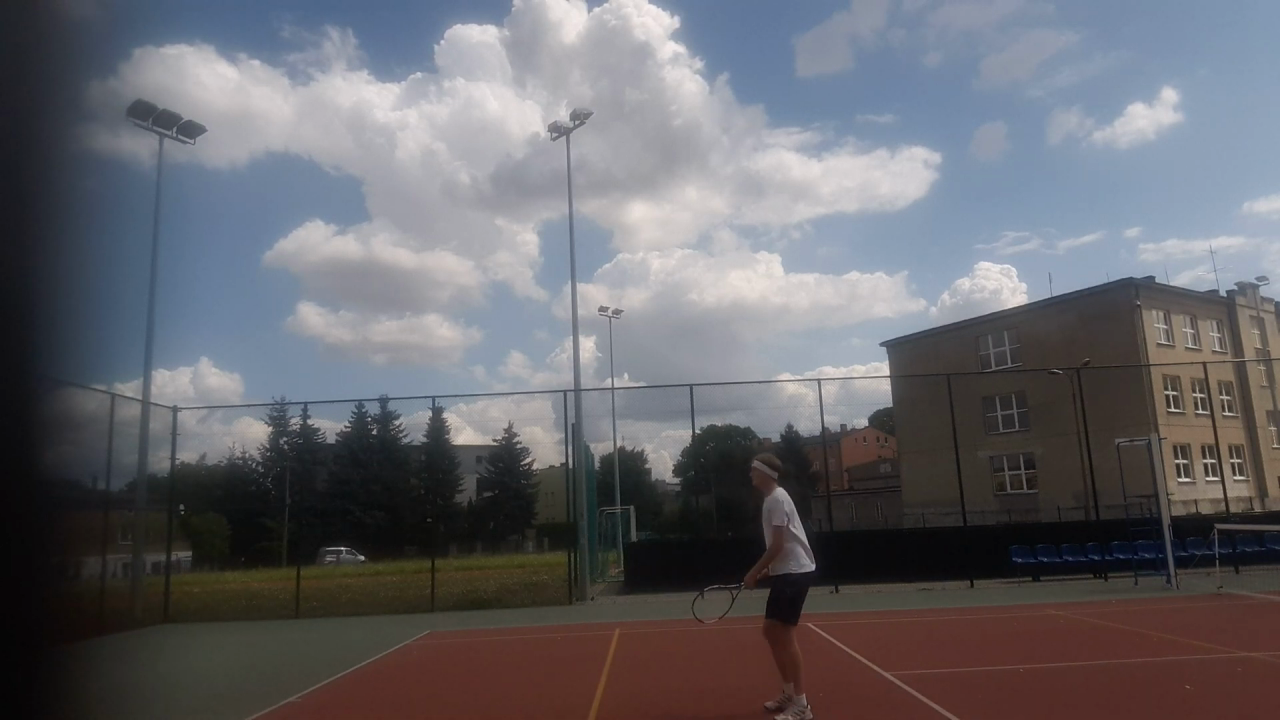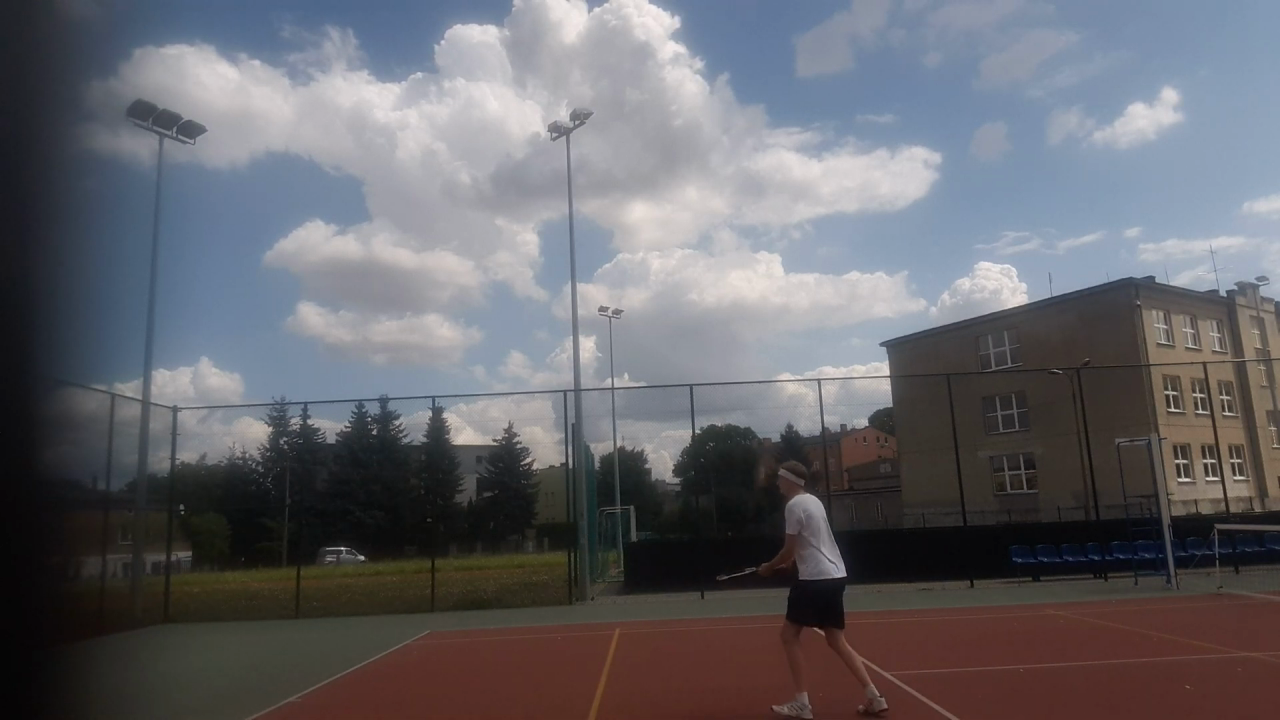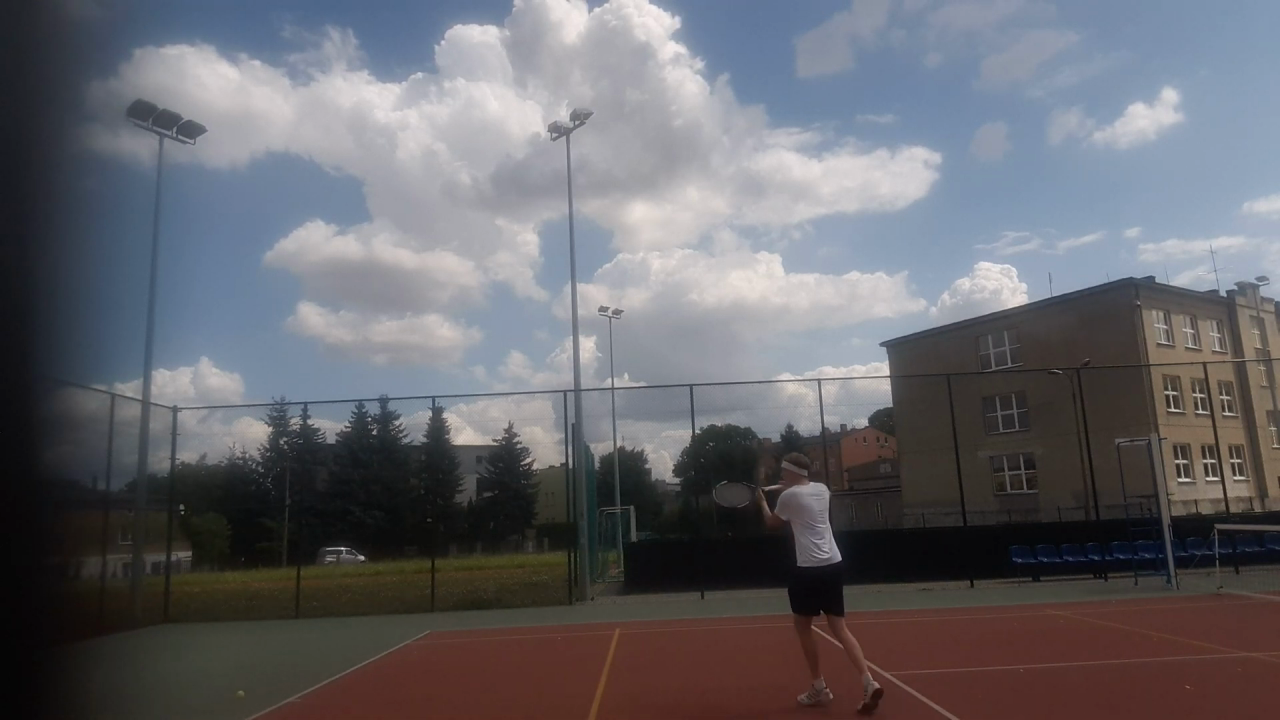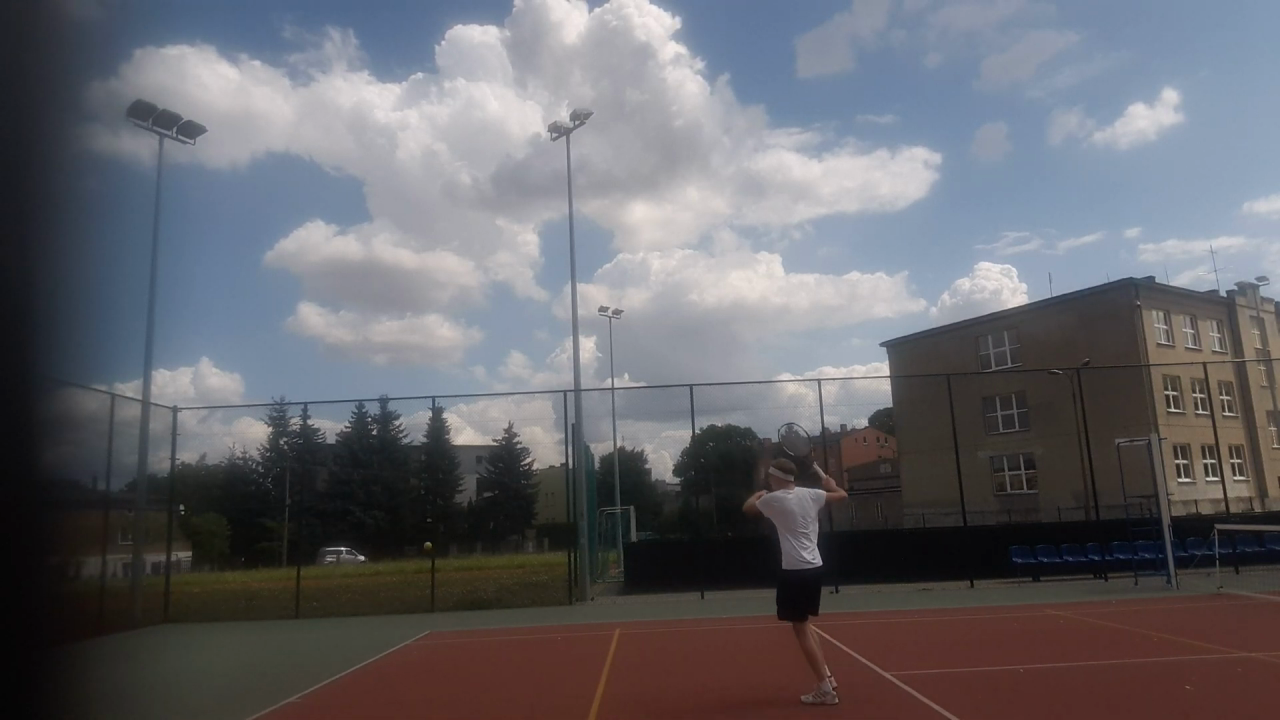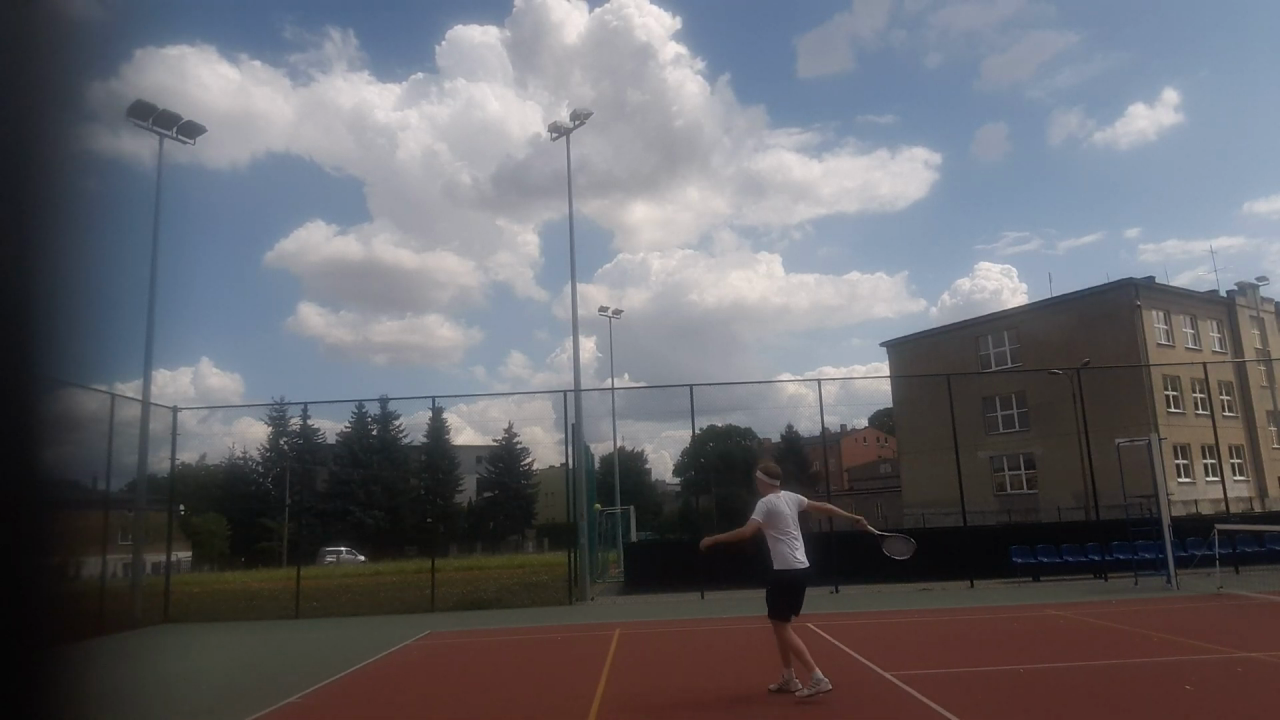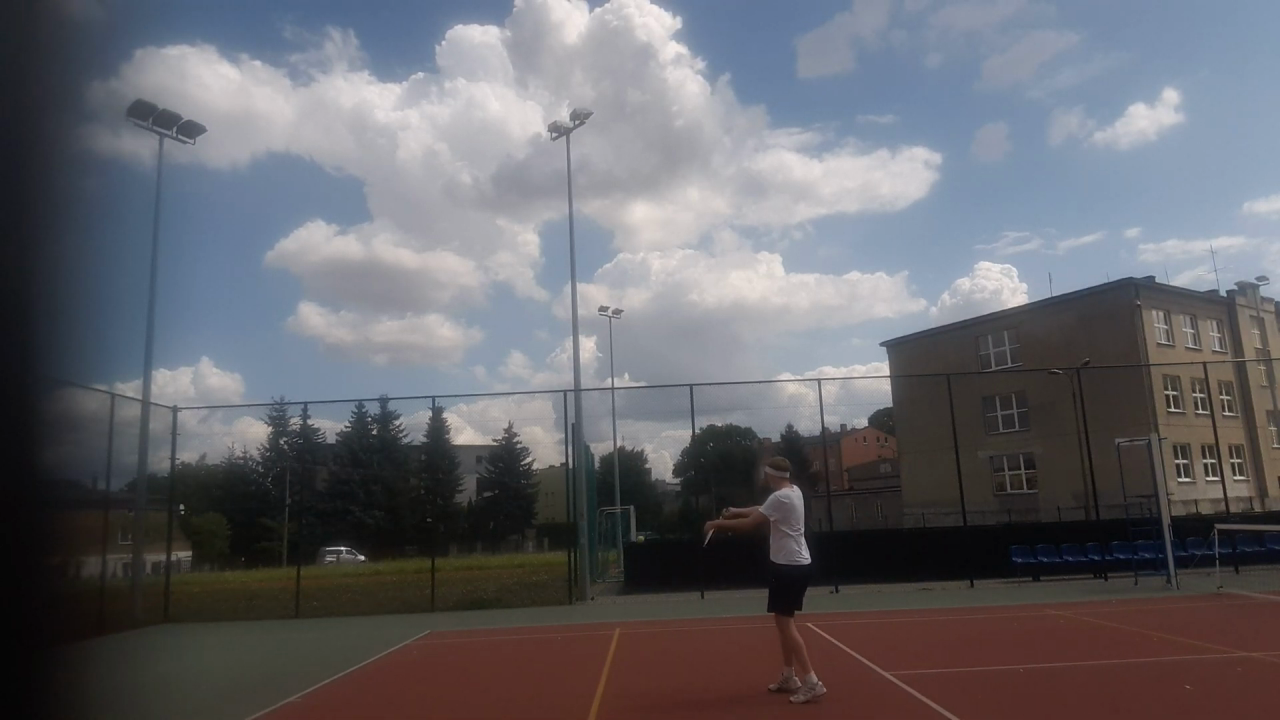
dt=0.3s
person 1, frame 1
left shoulder: (775, 500)
right shoulder: (773, 497)
left elbow: (778, 544)
left wrist: (756, 572)
right wrist: (763, 569)
left hip: (793, 573)
right hip: (788, 572)
left knee: (782, 634)
right knee: (771, 631)
right ankle: (788, 691)
person 1, frame 2
left shoulder: (794, 505)
right shoulder: (812, 501)
left elbow: (790, 550)
left wrist: (769, 567)
right wrist: (783, 565)
left hip: (815, 580)
right hip: (835, 576)
left knee: (789, 636)
right knee: (837, 642)
right ankle: (874, 697)
person 1, frame 3
left shoulder: (788, 496)
right shoulder: (820, 489)
left elbow: (772, 523)
left wrist: (761, 503)
right wrist: (788, 484)
left hip: (809, 568)
right hip: (834, 565)
left knee: (803, 627)
right knee: (839, 628)
left ankle: (819, 688)
right ankle: (869, 682)
person 1, frame 4
left shoulder: (773, 499)
right shoulder: (811, 495)
left elbow: (748, 508)
right elbow: (841, 494)
left wrist: (760, 493)
right wrist: (826, 478)
left hip: (794, 571)
right hip: (814, 568)
left knee: (800, 631)
right knee: (804, 625)
left ankle: (825, 689)
right ankle: (825, 676)
person 1, frame 5
left shoulder: (766, 503)
right shoulder: (791, 497)
left elbow: (746, 532)
right elbow: (822, 507)
left wrist: (713, 539)
right wrist: (852, 517)
left hip: (786, 571)
right hip: (799, 568)
left knee: (781, 628)
right knee: (781, 625)
left ankle: (818, 679)
right ankle: (789, 678)
person 1, frame 6
left shoulder: (780, 497)
right shoulder: (794, 491)
left elbow: (751, 523)
right elbow: (761, 511)
left wrist: (717, 525)
right wrist: (737, 511)
left hip: (788, 566)
right hip: (800, 565)
left knee: (785, 624)
right knee: (785, 622)
left ankle: (811, 682)
right ankle: (790, 677)
